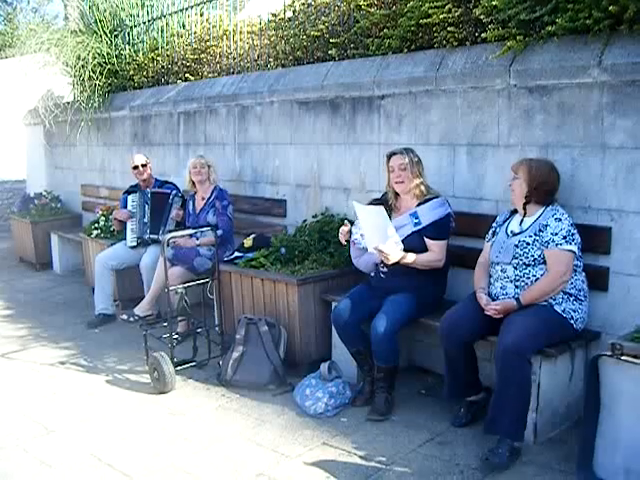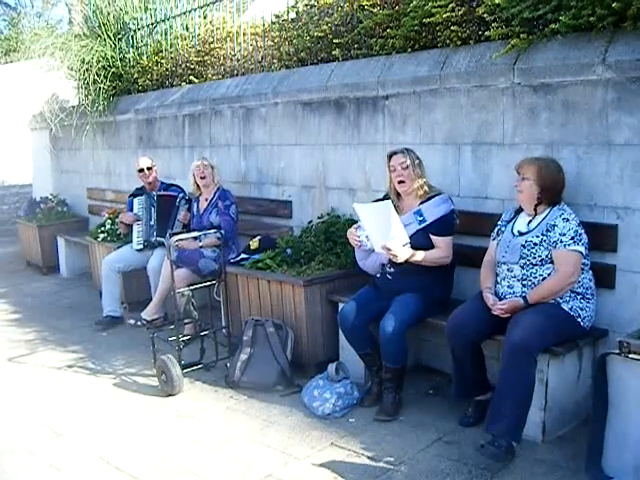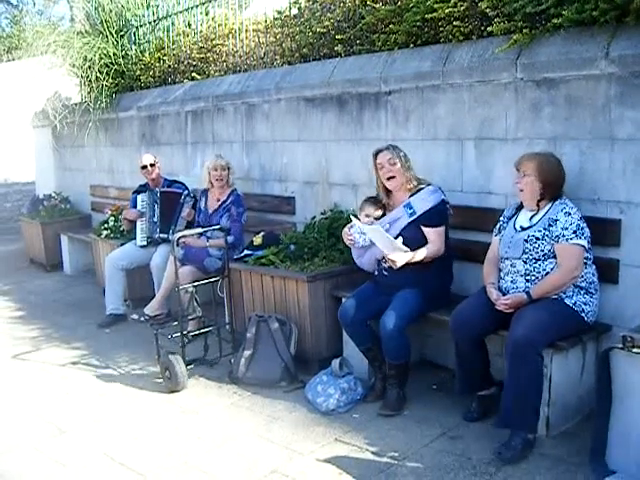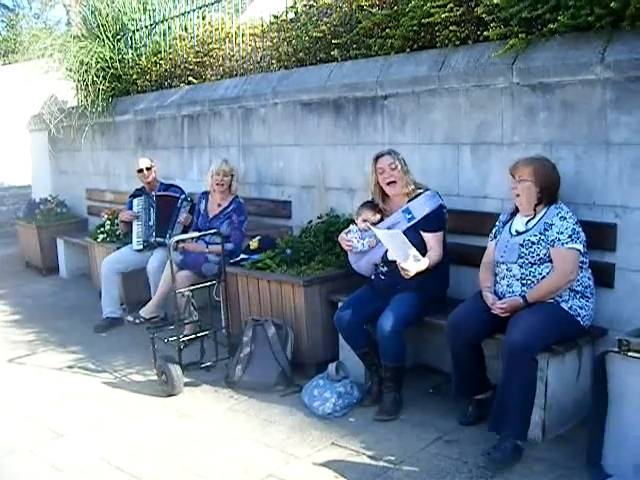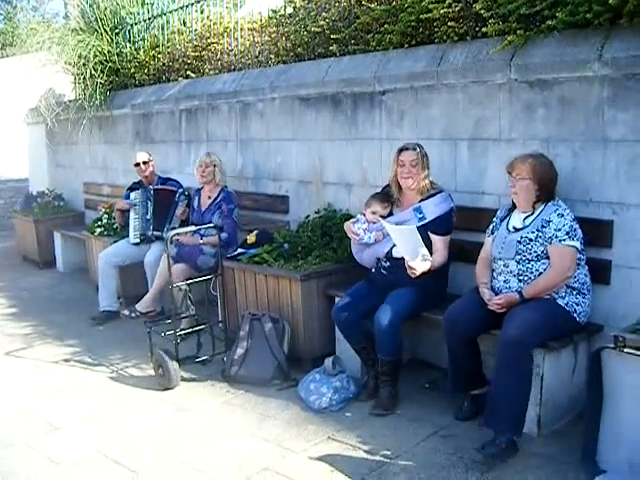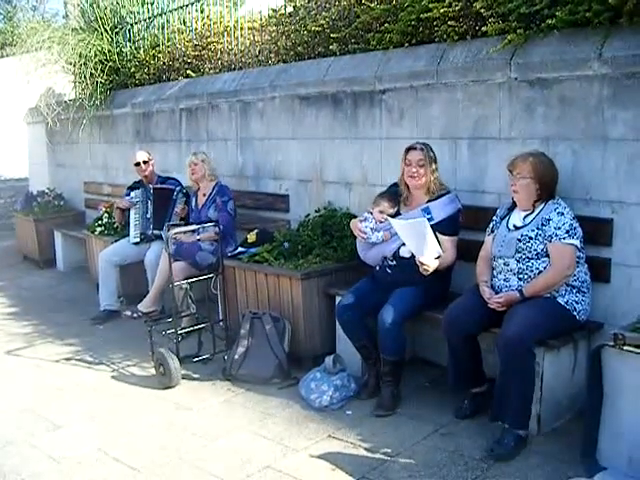
dt=0.5s
person 1, frame 1
left shoulder: (556, 221)
right shoulder: (504, 219)
left elbow: (559, 276)
right elbow: (484, 262)
left wrist: (515, 302)
right wrist: (482, 293)
left hip: (549, 306)
right hip: (498, 301)
left knee: (511, 346)
right knee: (451, 326)
left ankle: (510, 437)
right ankle: (473, 395)
person 1, frame 2
left shoulder: (563, 221)
right shoulder: (509, 217)
left elbow: (567, 276)
right elbow: (489, 261)
left wrist: (523, 301)
right wrist: (488, 292)
left hip: (555, 305)
right hip: (504, 300)
left knee: (518, 343)
right knee: (458, 326)
left ankle: (504, 436)
right ankle: (481, 393)
person 1, frame 3
left shoulder: (565, 215)
right shoulder: (511, 213)
left elbow: (570, 270)
right elbow: (492, 257)
left wrist: (526, 296)
right wrist: (492, 288)
left hip: (560, 299)
right hip: (507, 295)
left knee: (522, 339)
right knee: (462, 321)
left ankle: (523, 431)
right ankle: (485, 389)
person 1, frame 4
left shoulder: (560, 219)
right shoulder: (507, 218)
left elbow: (565, 275)
right elbow: (487, 262)
left wrist: (522, 300)
right wrist: (488, 293)
left hip: (555, 304)
right hip: (503, 300)
left knee: (518, 342)
right knee: (458, 324)
left ankle: (511, 437)
right ankle: (480, 393)
person 1, frame 5
left shoulder: (558, 216)
right shoulder: (504, 214)
left elbow: (562, 272)
right elbow: (485, 257)
left wrist: (518, 296)
right wrist: (484, 288)
left hip: (552, 300)
right hip: (500, 295)
left knee: (514, 338)
right knee: (455, 320)
left ankle: (505, 433)
right ankle: (477, 389)
person 1, frame 6
left shoulder: (558, 214)
right shoulder: (504, 213)
left elbow: (563, 270)
right elbow: (485, 255)
left wrist: (519, 294)
right wrist: (484, 286)
left hip: (552, 298)
right hip: (500, 293)
left knee: (514, 336)
right knee: (455, 318)
left ankle: (516, 428)
right ankle: (477, 388)
person 2, frame 1
left shoulder: (433, 208)
right shoulder: (385, 202)
left elbow: (438, 259)
right elbow: (366, 235)
left wrist: (401, 257)
right wrist: (349, 232)
left hip: (417, 288)
right hip: (379, 282)
left knee: (381, 327)
right knee: (341, 315)
left ankle: (384, 391)
right ankle: (370, 378)
person 2, frame 2
left shoulder: (436, 206)
right shoulder: (387, 203)
left elbow: (445, 255)
right elbow: (370, 237)
left wrist: (409, 254)
right wrist: (355, 234)
left hip: (423, 288)
right hip: (385, 283)
left knee: (390, 327)
right knee: (347, 317)
left ankle: (393, 392)
right ankle: (377, 379)
person 2, frame 3
left shoulder: (428, 198)
right shoulder: (382, 200)
left elbow: (438, 248)
left wrist: (408, 256)
right wrist: (351, 233)
left hip: (423, 282)
right hip: (385, 279)
left knee: (390, 323)
right knee: (347, 313)
left ankle: (396, 387)
right ankle: (381, 373)
person 2, frame 4
left shoulder: (425, 202)
right shoulder: (378, 204)
left elbow: (436, 251)
left wrist: (418, 265)
right wrist: (347, 237)
left hip: (420, 286)
right hip: (382, 283)
left knee: (387, 326)
right knee: (344, 318)
left ankle: (392, 391)
right ankle: (377, 376)
person 2, frame 5
left shoulder: (436, 203)
right shoulder: (387, 195)
left elbow: (441, 252)
left wrist: (425, 266)
right wrist: (351, 225)
left hip: (419, 283)
right hip: (382, 277)
left knee: (384, 320)
right knee: (342, 312)
left ankle: (388, 387)
right ankle: (373, 371)
person 2, frame 6
left shoulder: (443, 204)
right shoulder: (394, 193)
left elbow: (450, 252)
left wrist: (435, 264)
right wrist: (356, 223)
left hip: (421, 281)
right hip: (384, 275)
left knee: (388, 318)
right knee: (345, 309)
left ankle: (390, 386)
right ankle: (374, 369)
person 3, frame 1
left shoulder: (168, 188)
right shoulder: (129, 194)
right elbow: (118, 227)
right wrist: (116, 215)
left knee: (147, 263)
right knee: (102, 260)
right ankle: (105, 311)
person 3, frame 2
left shoulder: (174, 191)
right shoulder: (135, 197)
right elbow: (125, 230)
left wrist: (187, 218)
right wrist: (122, 219)
left knee: (154, 266)
right knee: (109, 263)
right ankle: (113, 313)
person 3, frame 3
left shoulder: (177, 187)
right shoulder: (138, 193)
right elbow: (128, 227)
right wrist: (126, 214)
left knee: (157, 262)
right knee: (112, 260)
right ankle: (116, 310)
person 3, frame 4
left shoulder: (173, 191)
right shoulder: (135, 197)
left elbow: (190, 214)
right elbow: (124, 230)
left wrist: (188, 219)
right wrist: (122, 218)
left knee: (154, 266)
right knee: (108, 264)
right ankle: (113, 314)
person 3, frame 5
left shoulder: (171, 185)
right shoulder: (133, 190)
left elbow: (188, 207)
right elbow: (120, 221)
left wrist: (184, 213)
right wrist: (118, 207)
left knee: (151, 260)
right knee: (105, 258)
right ankle: (109, 308)
person 3, frame 6
left shoulder: (171, 184)
right shoulder: (133, 189)
right elbow: (119, 220)
left wrist: (184, 211)
right wrist: (118, 206)
left knee: (151, 259)
right knee: (106, 257)
right ankle: (110, 307)
person 4, frame 1
left shoulder: (220, 195)
right shoulder: (191, 199)
left elbow: (225, 233)
right elbow: (188, 230)
left wrist: (195, 242)
right wrist: (183, 240)
left hip: (215, 252)
right hip: (195, 251)
left knee: (167, 255)
right knee: (174, 273)
left ankle: (147, 306)
right ankle: (182, 324)
person 4, frame 2
left shoulder: (224, 196)
right shoulder: (196, 201)
left elbow: (227, 233)
left wrist: (198, 244)
right wrist: (187, 242)
left hip: (221, 254)
right hip: (201, 252)
left knee: (172, 256)
right knee: (179, 275)
left ankle: (154, 309)
right ankle: (189, 326)
person 4, frame 3
left shoulder: (236, 200)
right shoulder: (204, 195)
left elbow: (235, 239)
right elbow: (198, 226)
left wrist: (205, 243)
right wrist: (191, 238)
left hip: (224, 253)
right hip: (203, 249)
left knee: (178, 255)
right knee: (184, 272)
left ankle: (158, 305)
right ankle: (192, 323)
person 4, frame 4
left shoulder: (237, 206)
right shoulder: (203, 198)
left elbow: (235, 246)
right elbow: (195, 229)
left wrist: (204, 248)
right wrist: (188, 243)
left hip: (221, 259)
right hip: (200, 253)
left knee: (175, 259)
right knee: (181, 276)
left ankle: (153, 308)
person 4, frame 5
left shoulder: (227, 196)
right shoulder: (197, 194)
left elbow: (229, 236)
left wrist: (198, 240)
right wrist: (185, 237)
left hip: (218, 252)
right hip: (197, 248)
left knee: (170, 253)
right knee: (177, 269)
left ankle: (149, 302)
right ankle: (185, 319)
person 4, frame 6
left shoulder: (221, 191)
right shoulder: (194, 196)
left elbow: (225, 228)
right elbow: (193, 227)
left wrist: (195, 237)
right wrist: (184, 235)
left hip: (218, 249)
right hip: (199, 247)
left knee: (169, 251)
right knee: (177, 268)
left ankle: (151, 302)
